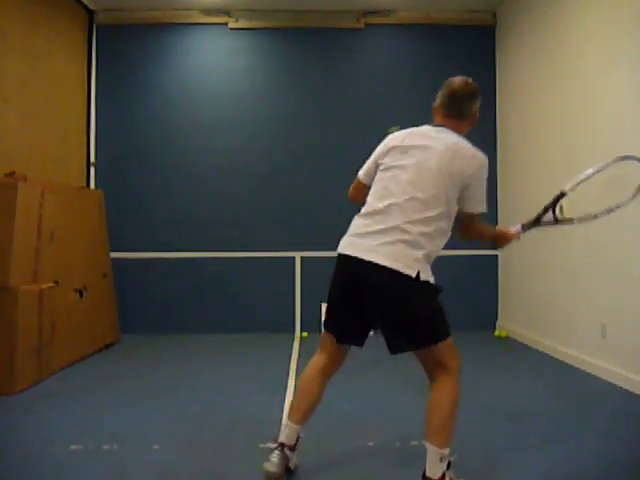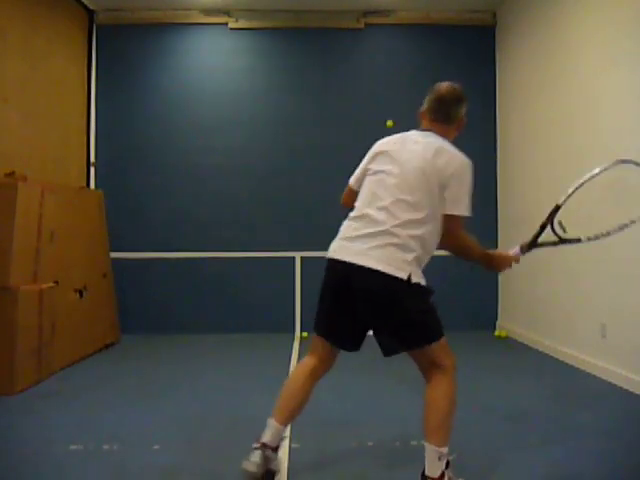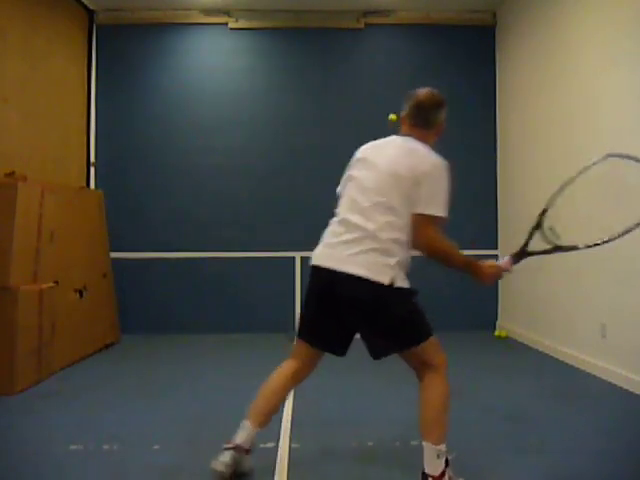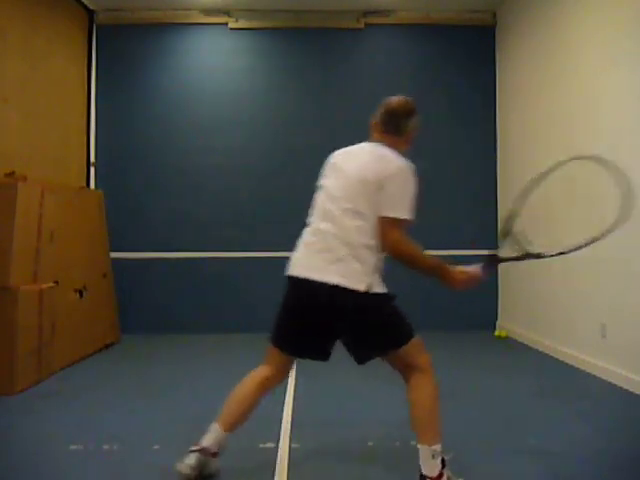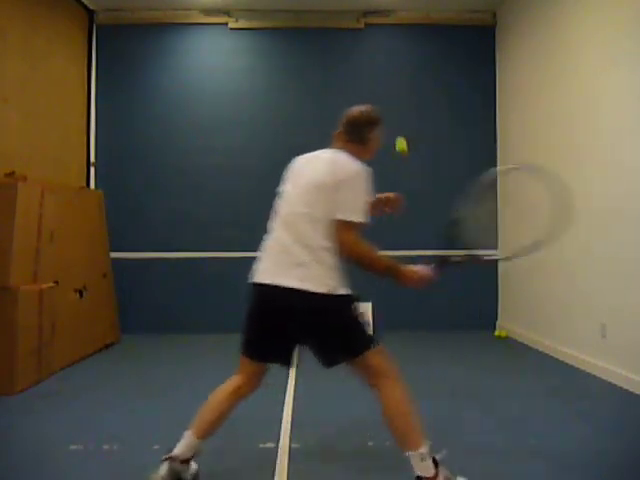
dt=0.1s
person 1, frame 1
left shoulder: (396, 138)
right shoulder: (473, 160)
left elbow: (356, 194)
right elbow: (468, 229)
right wrist: (500, 237)
left hip: (353, 257)
right hip: (401, 273)
left knee: (327, 358)
right knee: (445, 370)
person 1, frame 2
left shoulder: (385, 145)
right shoulder: (457, 163)
left elbow: (348, 201)
right elbow: (451, 238)
right wrist: (493, 259)
left hip: (343, 261)
right hip: (392, 276)
left knee: (316, 360)
right knee: (441, 369)
person 1, frame 3
left shoulder: (366, 150)
right shoulder: (432, 165)
right elbow: (427, 240)
right wrist: (477, 268)
left hip: (327, 268)
right hip: (376, 281)
left knee: (298, 365)
right knee: (432, 369)
person 1, frame 4
left shoulder: (339, 156)
right shoulder: (398, 169)
right elbow: (393, 243)
right wrist: (447, 273)
left hip: (303, 278)
right hip: (353, 288)
left knee: (271, 371)
right knee: (418, 368)
person 1, frame 5
left shoulder: (301, 162)
right shoulder: (354, 172)
right elbow: (347, 243)
left wrist: (364, 206)
right wrist: (401, 273)
left hip: (266, 283)
right hip: (316, 293)
left knee: (246, 379)
right knee: (383, 376)
